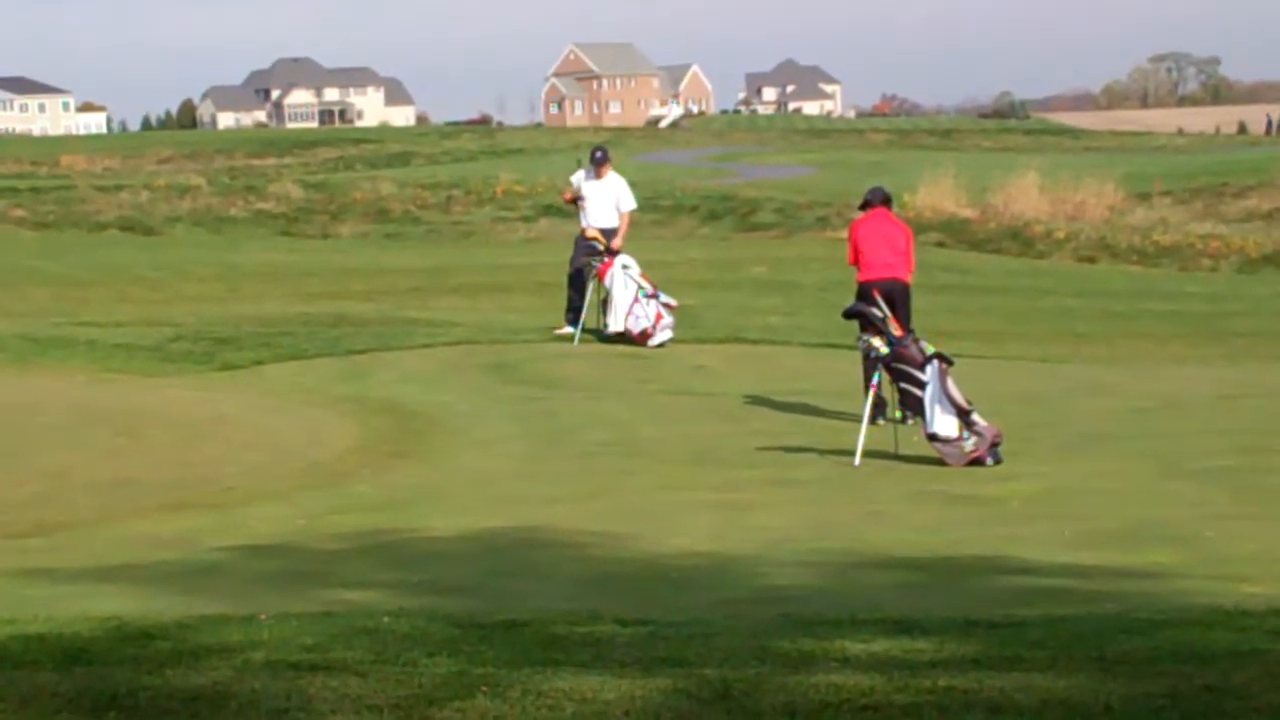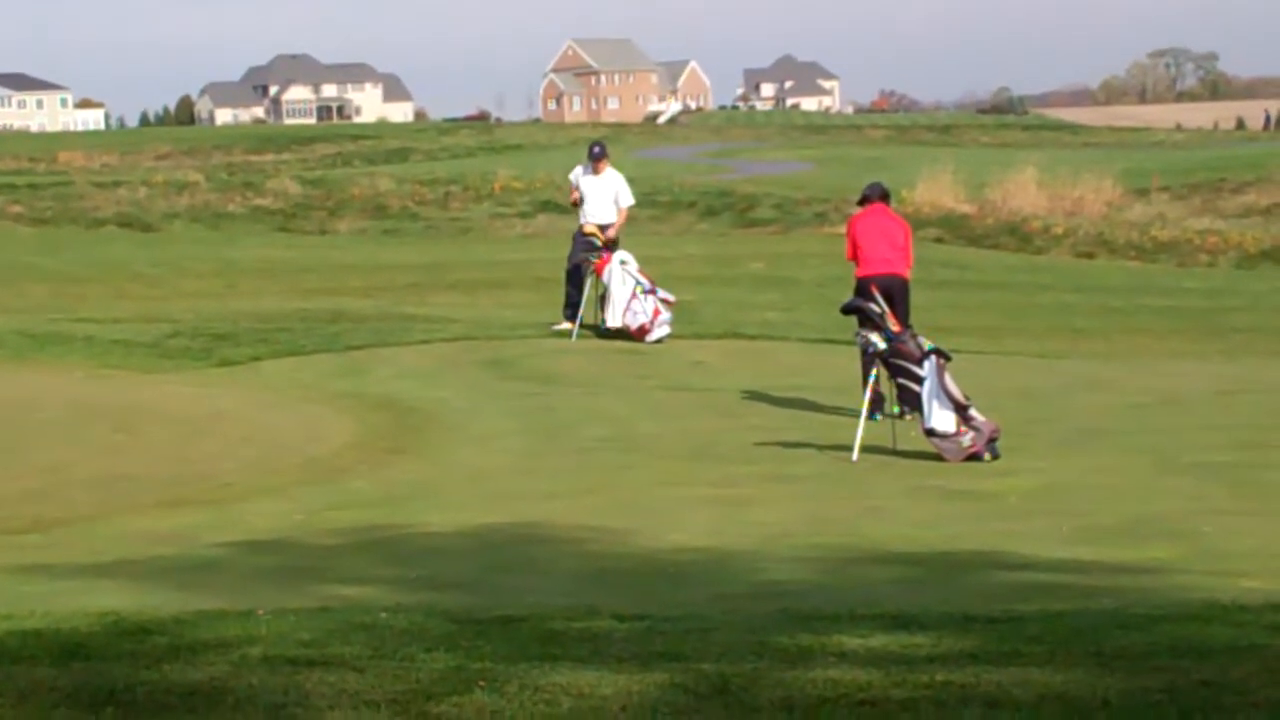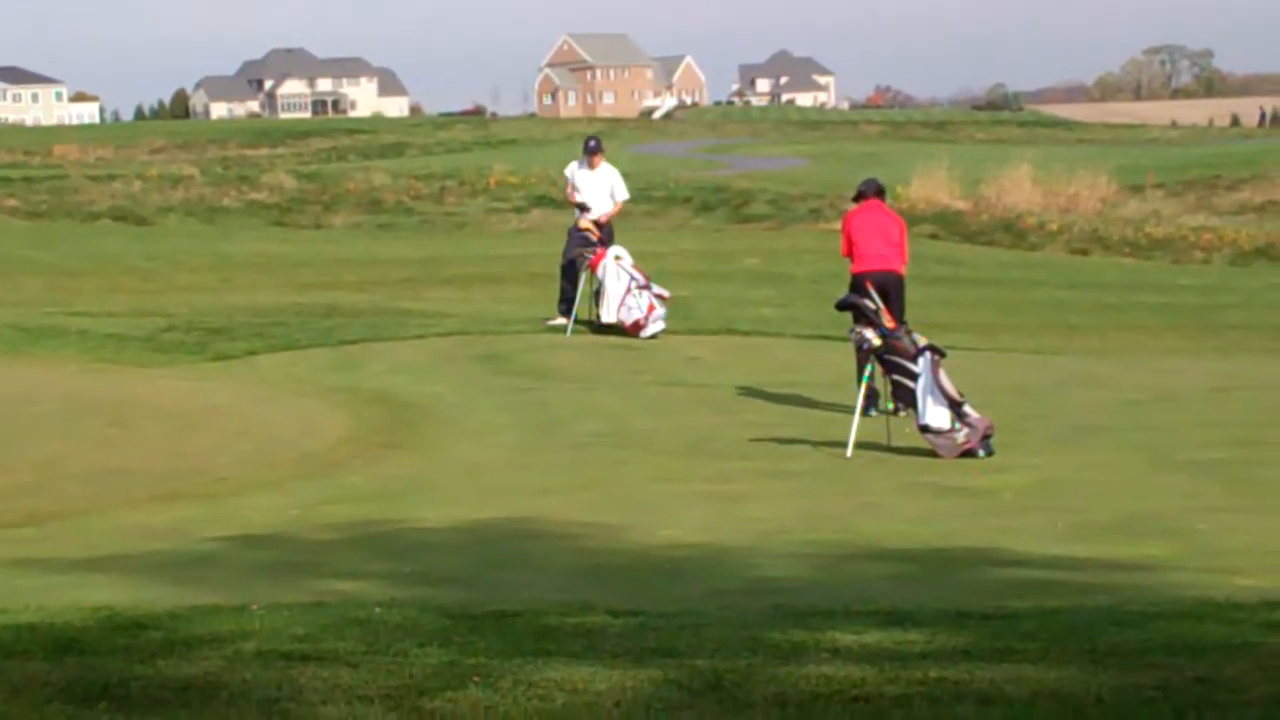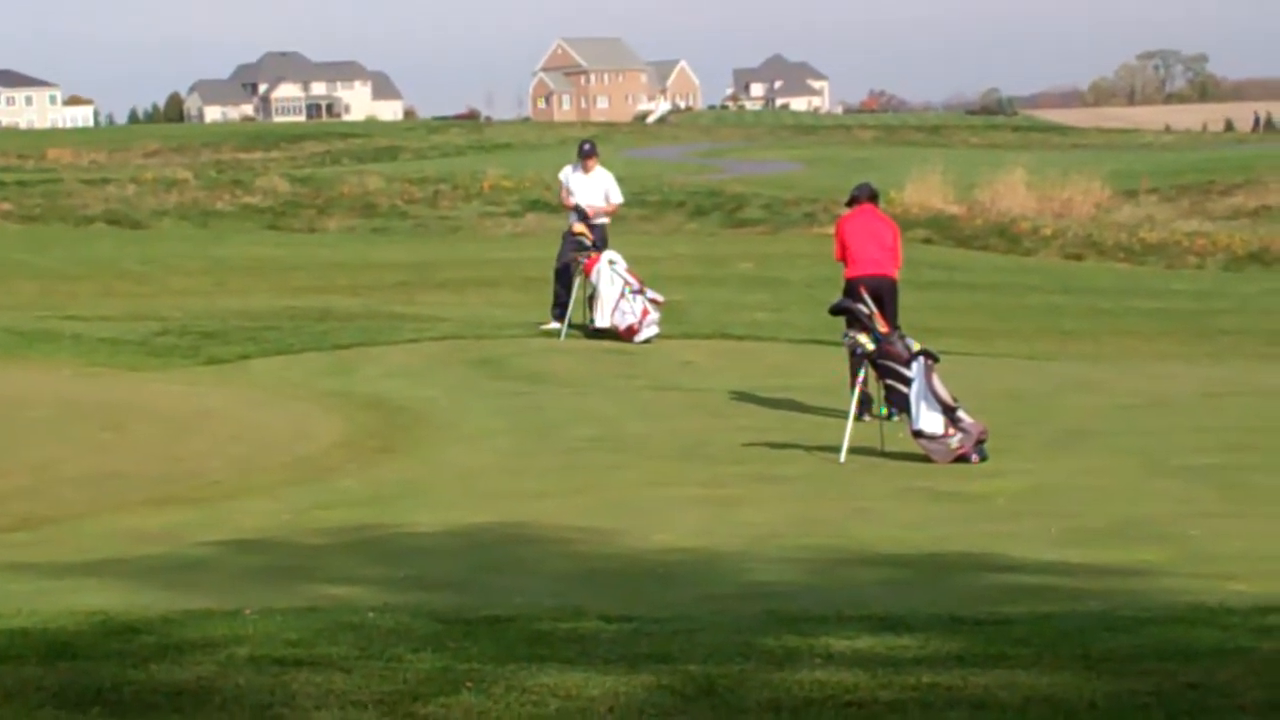
dt=0.1s
person 1, frame 1
left shoulder: (857, 225)
right shoulder: (902, 227)
left elbow: (853, 260)
right elbow: (910, 266)
left hip: (869, 285)
right hip: (898, 285)
left ankle: (877, 410)
right ankle: (908, 409)
person 1, frame 2
left shoulder: (855, 221)
right shoulder: (901, 223)
left elbow: (852, 256)
right elbow: (908, 261)
left hip: (868, 280)
right hip: (897, 280)
left ankle: (875, 405)
person 1, frame 3
left shoulder: (851, 217)
right shoulder: (896, 219)
left elbow: (847, 252)
right elbow: (904, 257)
left hip: (864, 277)
right hip: (893, 277)
left ankle: (870, 402)
person 1, frame 4
left shoulder: (844, 221)
right shoulder: (890, 223)
left elbow: (840, 256)
right elbow: (897, 262)
left hip: (857, 281)
right hip: (886, 281)
left ankle: (864, 406)
person 2, frame 1
left shoulder: (619, 183)
right shoulder: (581, 176)
left elbow: (625, 213)
right elbow: (566, 196)
left wrist: (620, 237)
right wrist: (574, 198)
left hip: (609, 235)
right hip: (587, 233)
right knee: (575, 274)
right ankle: (572, 322)
person 2, frame 2
left shoulder: (616, 178)
right shoulder: (579, 172)
left elbow: (624, 209)
right elbow: (573, 195)
left wrist: (615, 229)
right wrist: (574, 199)
left hip: (607, 231)
right hip: (585, 229)
right knee: (573, 270)
right ankle: (570, 318)
person 2, frame 3
left shoulder: (611, 173)
right shoulder: (574, 168)
left elbow: (620, 202)
right elbow: (569, 195)
left wrist: (607, 215)
right wrist: (577, 202)
left hip: (602, 226)
right hip: (581, 224)
right knee: (568, 265)
right ankle: (565, 313)
person 2, frame 4
left shoulder: (606, 177)
right shoulder: (568, 172)
left elbow: (616, 205)
right elbow: (563, 199)
left wrist: (597, 210)
right wrist: (576, 207)
left hip: (597, 230)
right knee: (562, 269)
right ankle: (559, 318)
